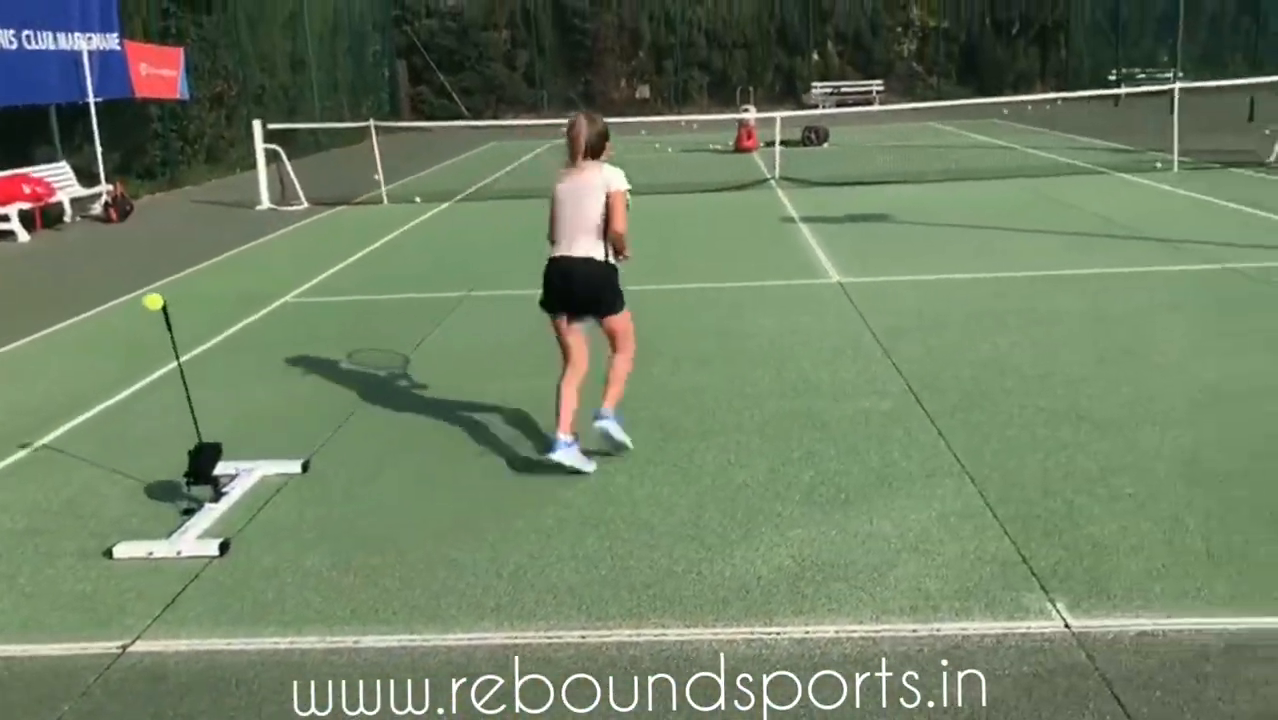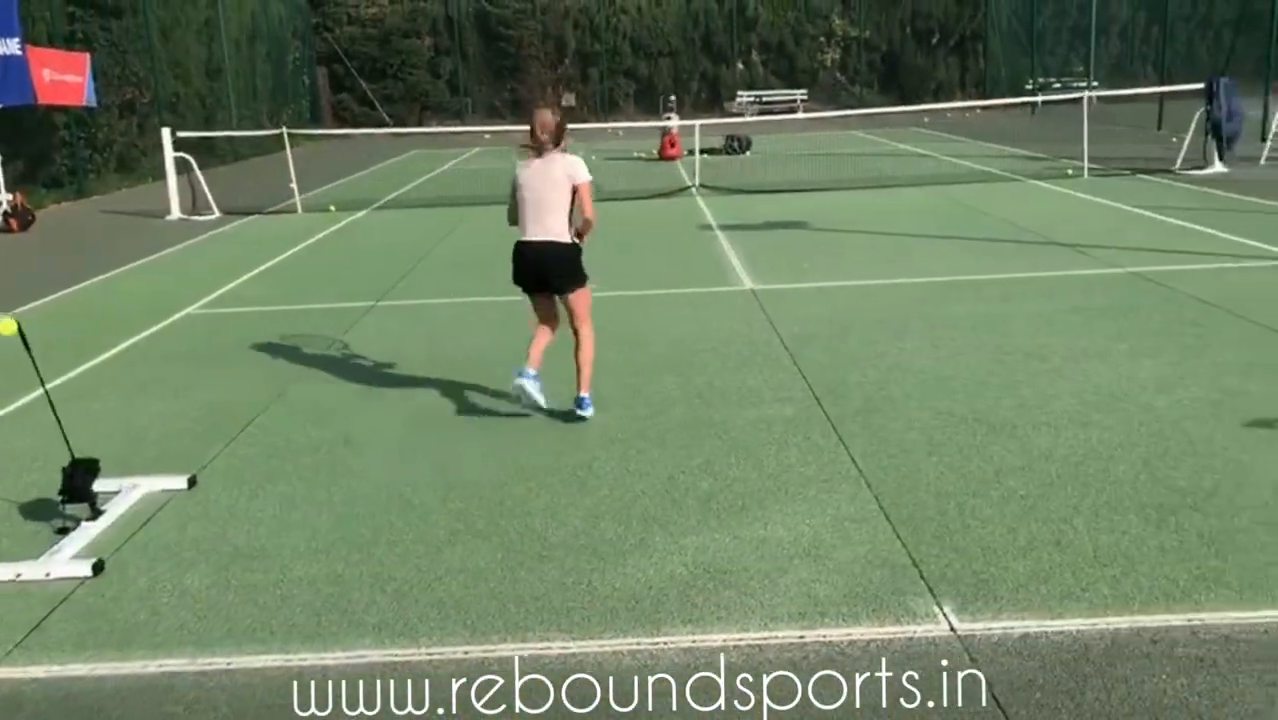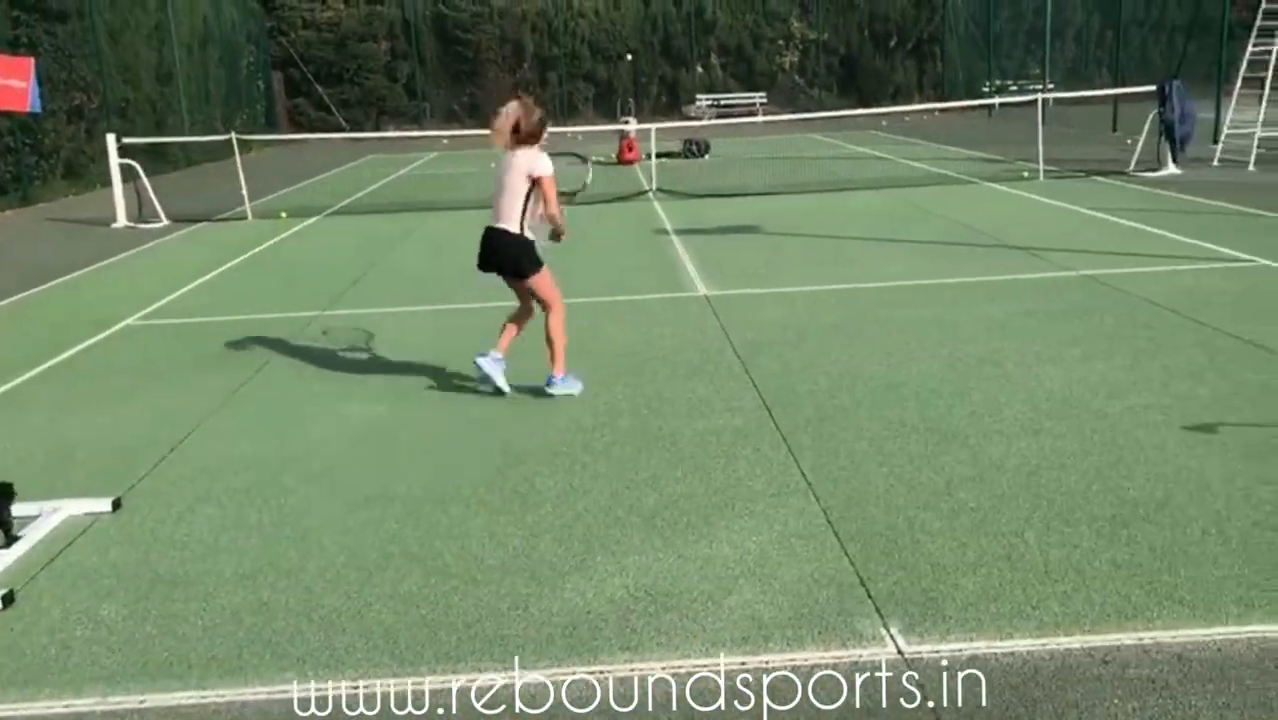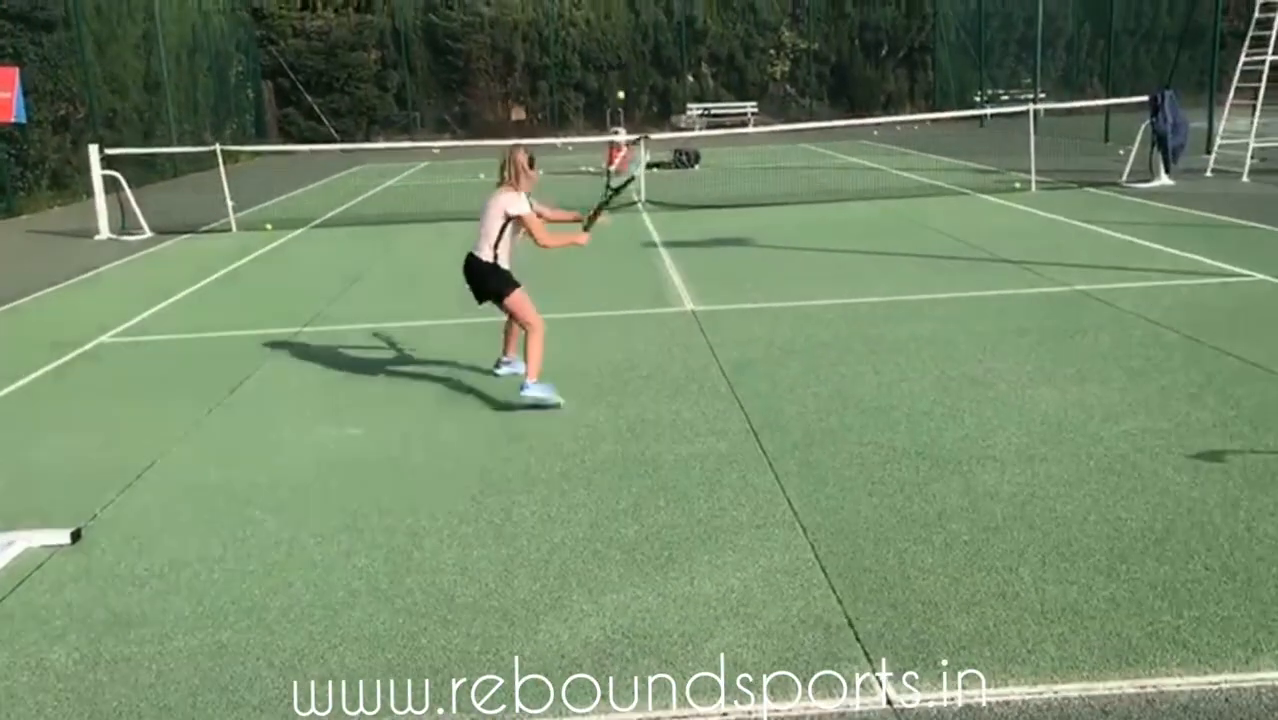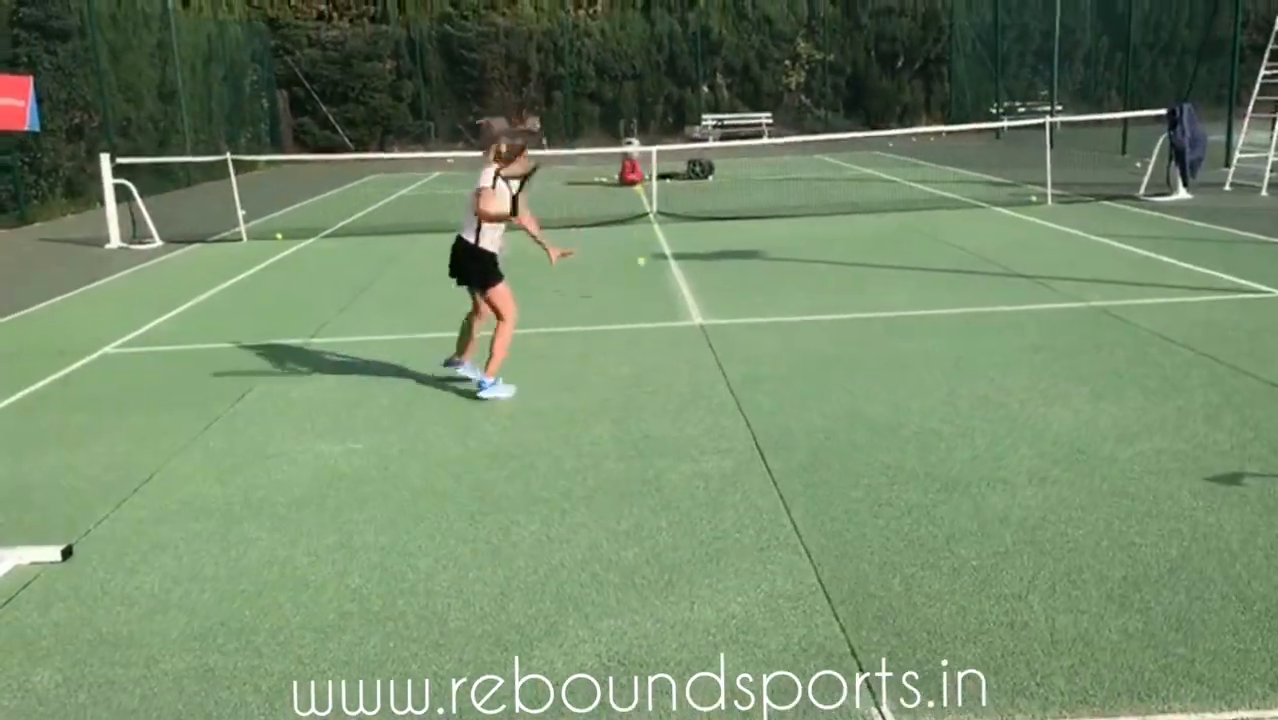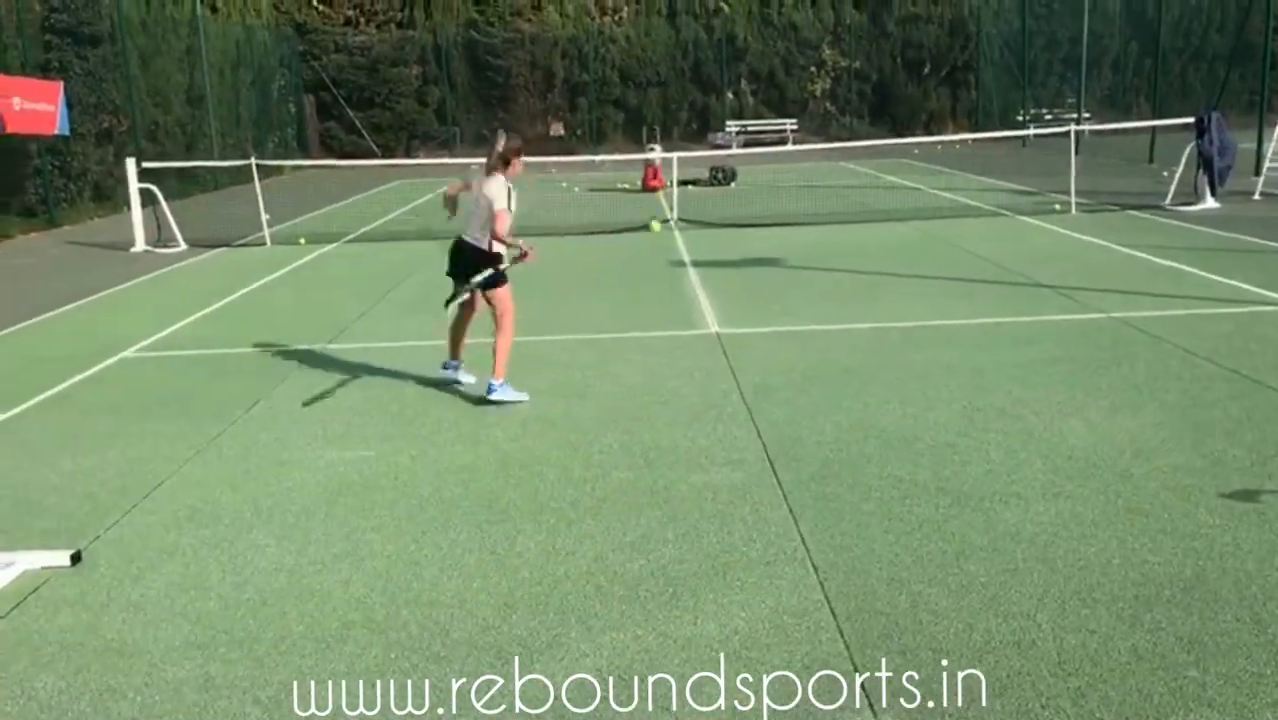
dt=0.3s
person 1, frame 1
left shoulder: (563, 180)
right shoulder: (612, 176)
right elbow: (617, 227)
right wrist: (621, 249)
left hip: (556, 273)
right hip: (595, 273)
left knee: (576, 363)
right knee: (623, 348)
left ankle: (563, 442)
right ankle: (606, 415)
person 1, frame 2
left shoulder: (523, 168)
right shoulder: (573, 165)
left elbow: (513, 219)
right elbow: (588, 217)
right wrist: (581, 233)
left hip: (526, 253)
right hip: (561, 253)
left knee: (547, 323)
right knee: (582, 326)
left ankle: (528, 373)
right ankle: (583, 398)
person 1, frame 3
left shoulder: (509, 156)
right shoulder: (538, 159)
right elbow: (552, 211)
left wrist: (538, 213)
right wrist: (559, 229)
left hip: (494, 239)
right hip: (515, 243)
left knee: (527, 304)
right knee: (554, 306)
left ankle: (494, 358)
right ankle: (558, 377)
person 1, frame 4
left shoulder: (509, 193)
right shoulder: (516, 199)
left elbow: (548, 214)
right elbow: (542, 239)
left wrist: (581, 217)
right wrist: (575, 239)
left hip: (479, 265)
right hip: (488, 270)
left knee: (518, 311)
right knee: (535, 325)
left ankle: (507, 360)
right ankle: (533, 385)
person 1, frame 5
left shoulder: (511, 180)
right shoulder: (491, 175)
left elbow: (524, 220)
right elbow: (481, 212)
left wrist: (548, 247)
right wrist: (504, 215)
left hip: (472, 251)
right hip: (475, 254)
left knee: (480, 310)
right knee: (508, 316)
left ankle: (459, 361)
right ankle: (488, 382)
person 1, frame 6
left shoulder: (485, 178)
right shoulder: (505, 190)
left elbow: (450, 195)
right elbow: (499, 232)
left wrist: (455, 202)
left hip: (462, 251)
right hip: (484, 257)
left knee: (468, 309)
right knee: (506, 322)
left ankle: (453, 364)
right ankle: (498, 385)
